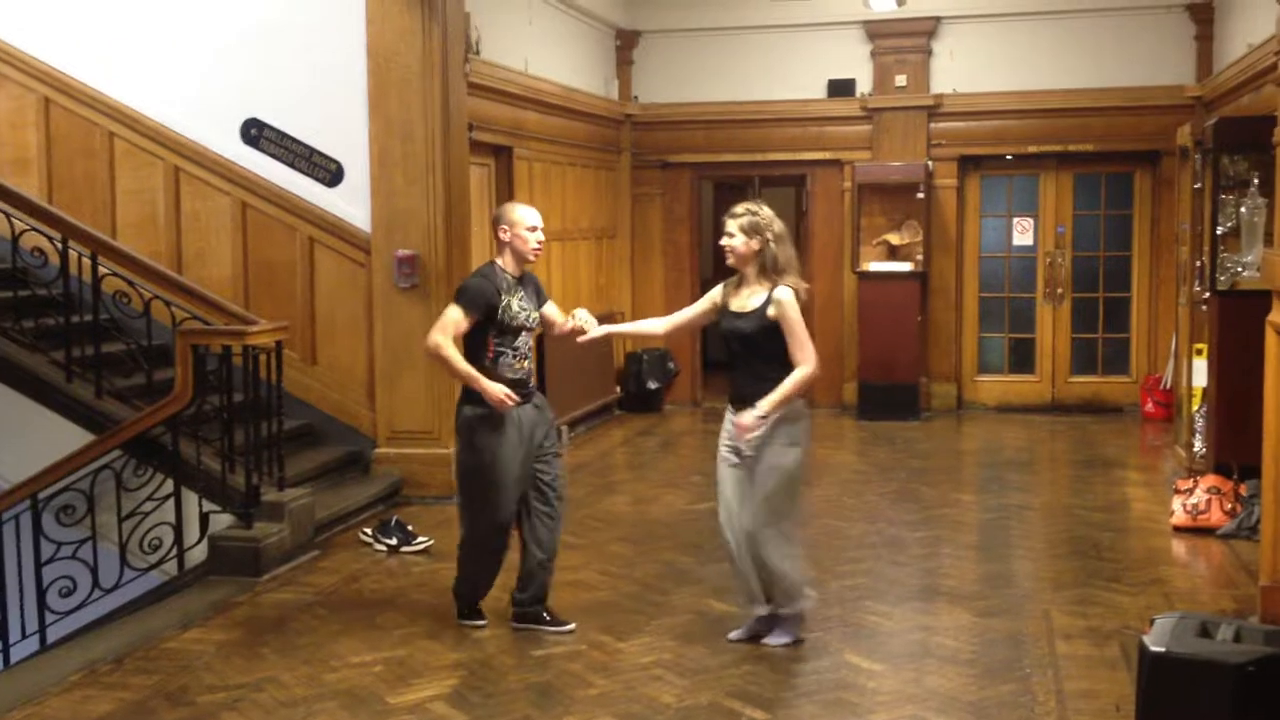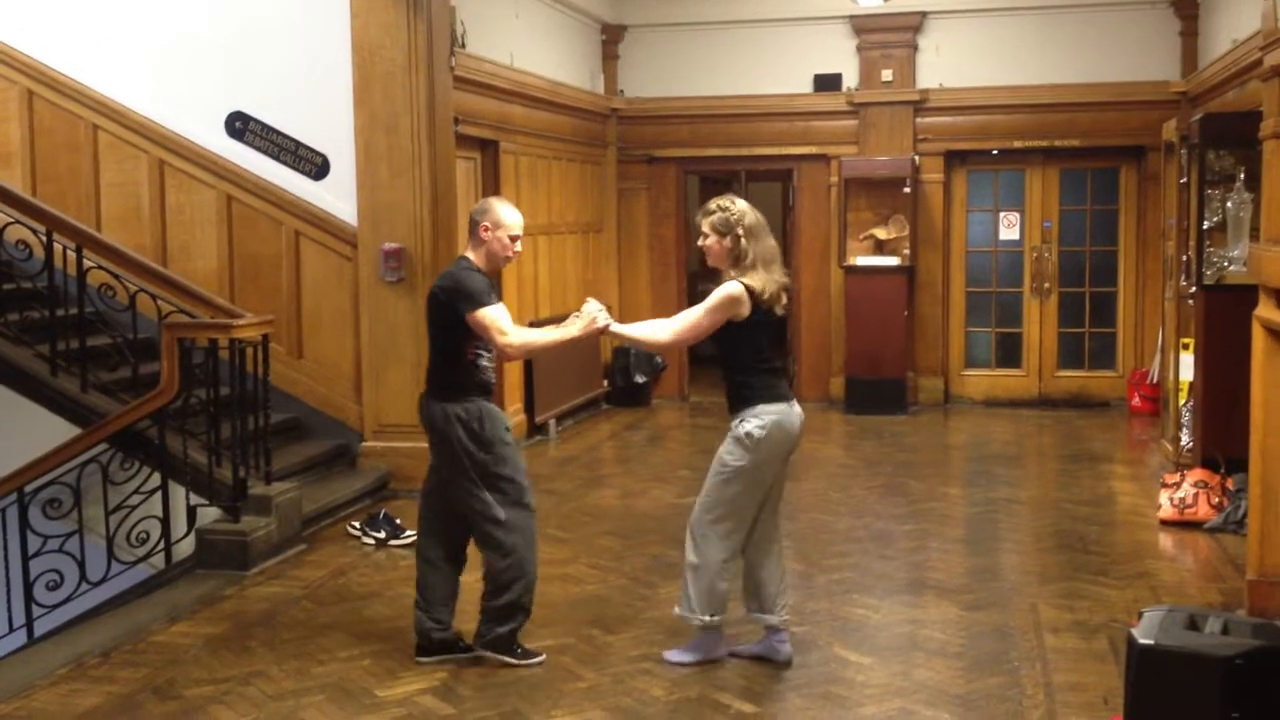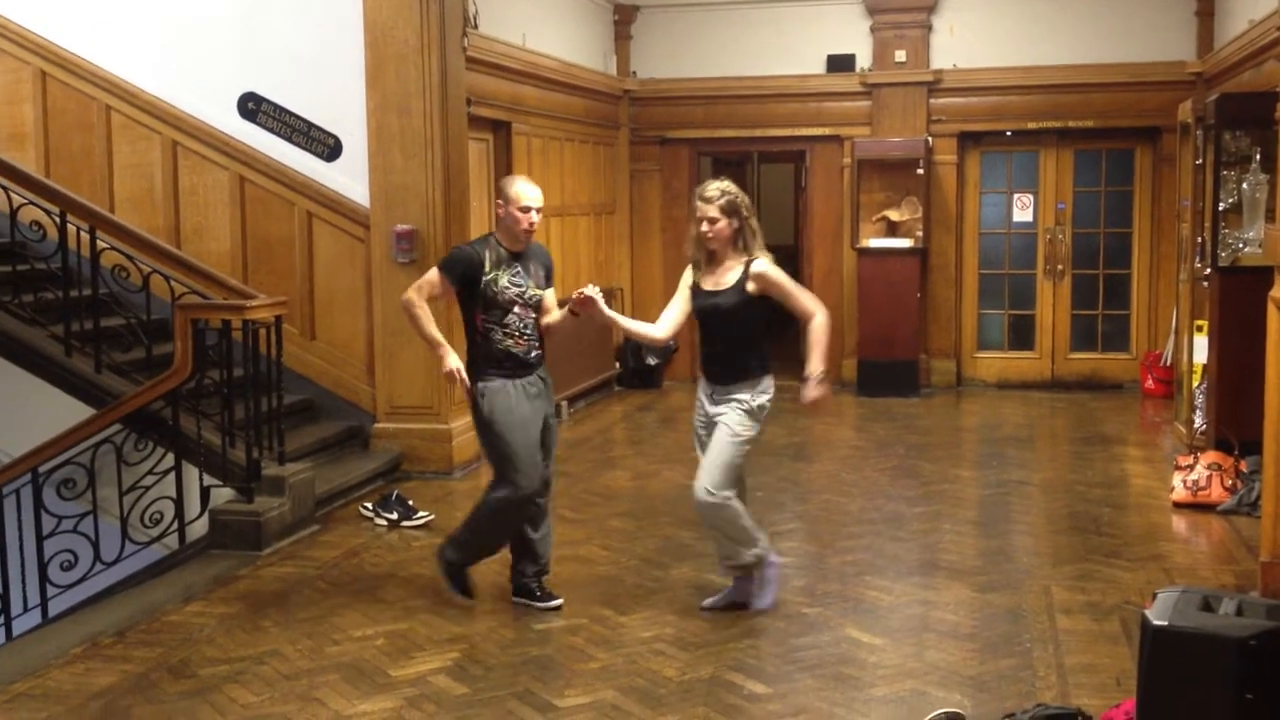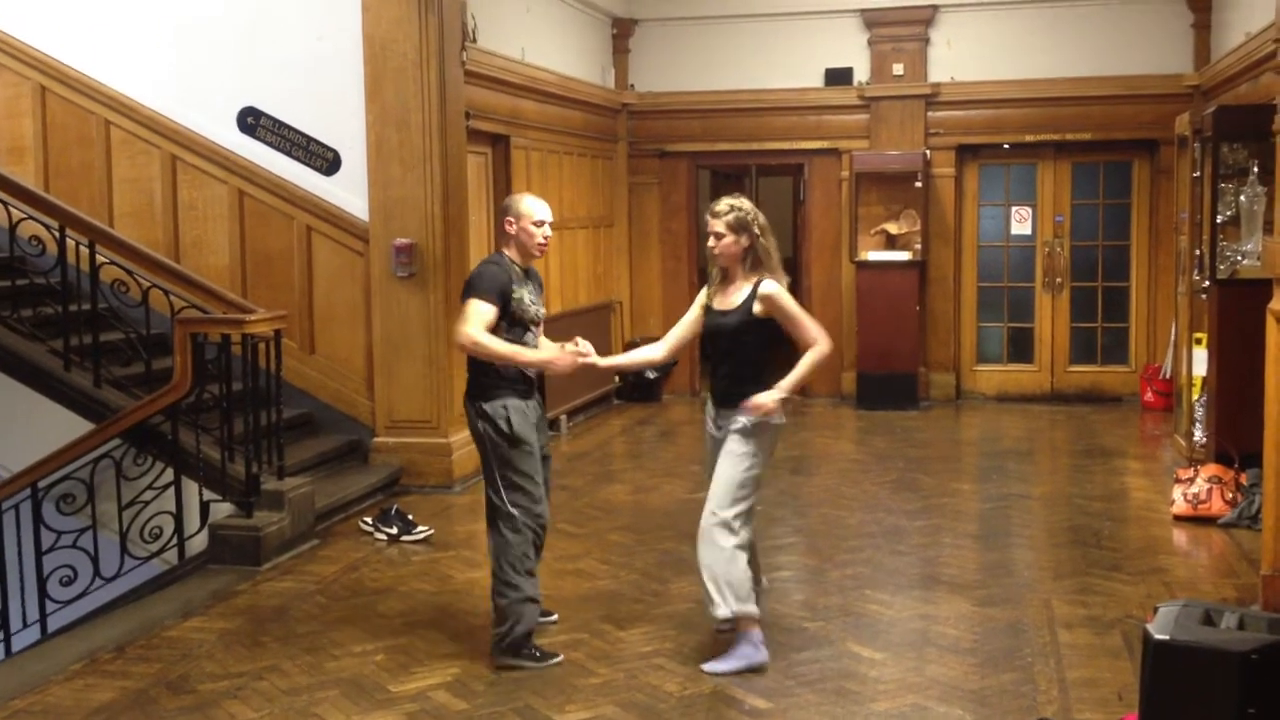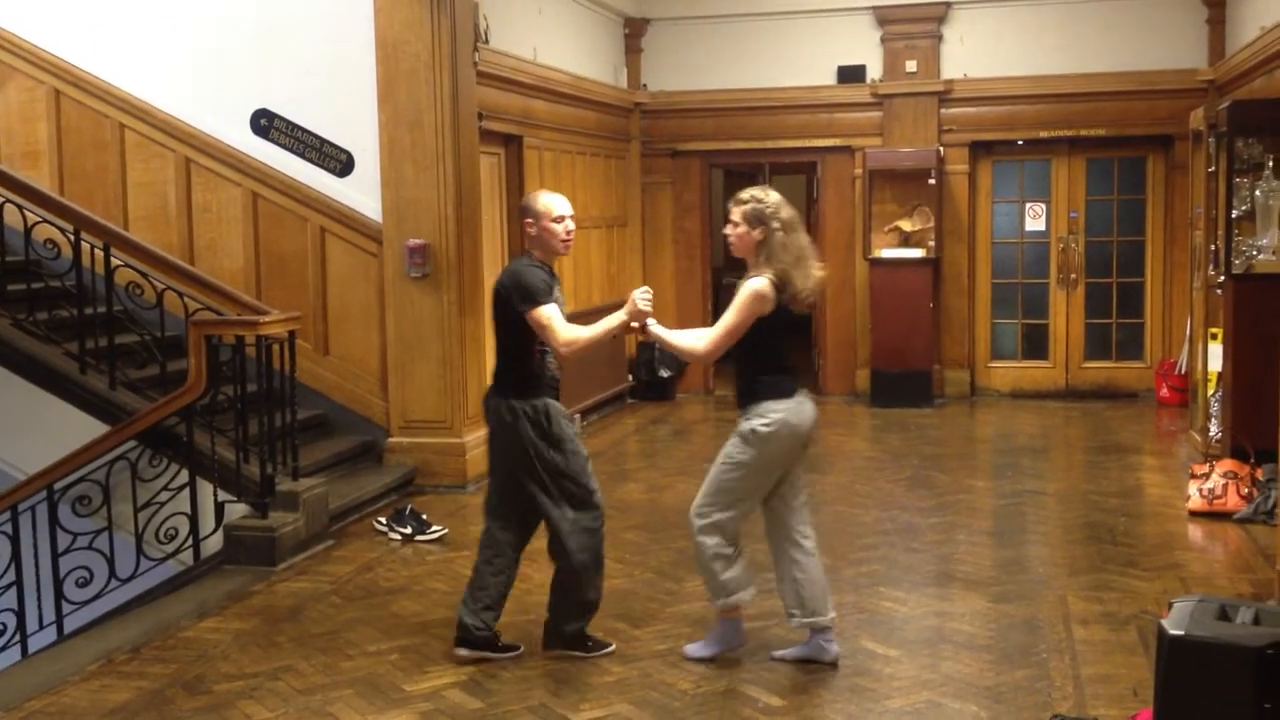
dt=1s
person 1, frame 1
left shoulder: (780, 296)
right shoulder: (724, 293)
left elbow: (807, 367)
right elbow: (666, 324)
left wrist: (761, 411)
right wrist: (606, 329)
left hip: (777, 423)
right hip: (737, 419)
left knee: (767, 527)
right knee: (737, 527)
left ankle: (791, 612)
right ankle: (767, 612)
person 1, frame 2
left shoulder: (735, 292)
right shoulder: (754, 288)
left elbow: (670, 340)
right elbow: (677, 323)
left wrist: (611, 327)
right wrist: (620, 326)
left hip: (760, 421)
right hip: (780, 415)
left knee: (711, 526)
right knee: (760, 532)
left ankle: (709, 636)
right ankle: (775, 635)
person 1, frame 3
left shoulder: (757, 270)
right shoulder: (694, 272)
left elbow: (816, 313)
right elbow: (663, 331)
left wrist: (815, 373)
right wrist: (608, 314)
left hip: (747, 394)
right hip: (708, 392)
left knee: (709, 493)
right knee: (721, 493)
left ankle: (762, 561)
right ankle: (743, 583)
person 1, frame 4
left shoulder: (768, 291)
right shoulder: (712, 292)
left elbow: (820, 345)
right elbow: (667, 348)
left wrist: (778, 392)
right wrist: (607, 362)
left hip: (752, 422)
right hip: (718, 416)
left knee: (719, 522)
right knee: (733, 518)
left ankle: (750, 640)
right ankle: (745, 607)
person 1, frame 5
left shoulder: (759, 288)
right shoulder: (774, 284)
left elbow: (705, 351)
right elbow: (718, 337)
left wrist: (655, 331)
right wrist: (659, 330)
left hip: (769, 418)
right hip: (791, 411)
left knee: (710, 517)
right knee: (791, 527)
left ankle: (729, 624)
right ankle: (821, 635)
person 2, frame 1
left shoulder: (530, 283)
right shoulder: (484, 285)
left elbow: (556, 325)
right elbow: (437, 342)
left wrist: (576, 319)
right wrist: (482, 385)
left hip: (532, 407)
right hip: (489, 414)
left knee: (545, 507)
right knee: (492, 512)
left ankle: (529, 605)
right ankle: (469, 593)
person 2, frame 2
left shoulder: (475, 281)
right shoulder: (463, 282)
left elbow: (504, 339)
right elbow: (509, 345)
left wrist: (566, 327)
right wrist: (576, 331)
left hip: (453, 409)
right hip: (462, 412)
left knee: (447, 522)
right knee: (510, 516)
left ankle: (434, 635)
right ankle: (498, 634)
person 2, frame 3
left shoulder: (541, 257)
right shoulder: (470, 257)
right elbow: (413, 298)
left wrist: (571, 309)
right wrist: (443, 350)
left hip: (537, 379)
right hip: (495, 384)
left knee: (537, 485)
right knee: (518, 481)
left ankle: (528, 579)
right ankle: (457, 554)
person 2, frame 4
left shoulder: (532, 278)
right shoulder: (492, 274)
right elbow: (469, 337)
left wrist: (565, 351)
right wrist: (539, 357)
left hip: (524, 402)
right hip: (498, 405)
left knee: (527, 509)
right knee: (522, 513)
left ankle: (521, 602)
right ankle: (513, 639)
person 2, frame 5
left shoulder: (541, 274)
right shoulder: (525, 278)
left elbow: (563, 337)
right elbow: (563, 344)
left wrist: (620, 322)
right wrist: (622, 316)
left hip: (520, 404)
right hip: (527, 407)
left knee: (509, 520)
right knee: (580, 511)
left ankle: (476, 630)
right ankle: (568, 628)
